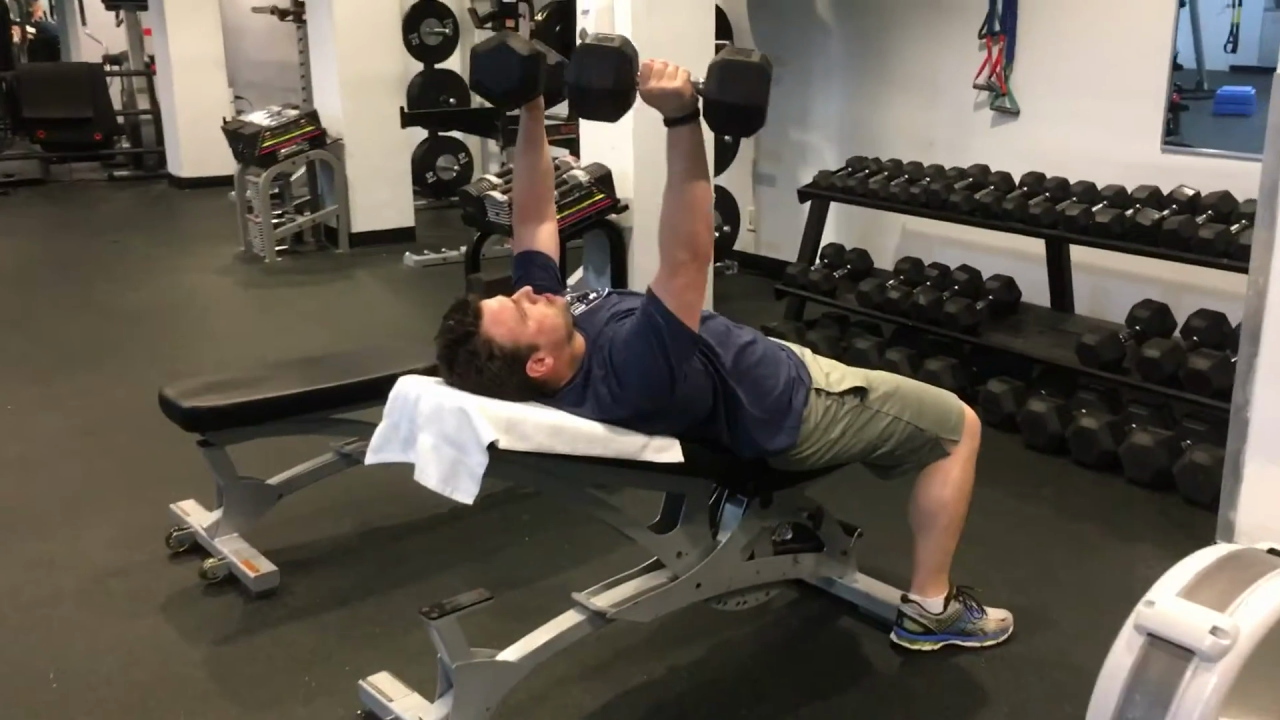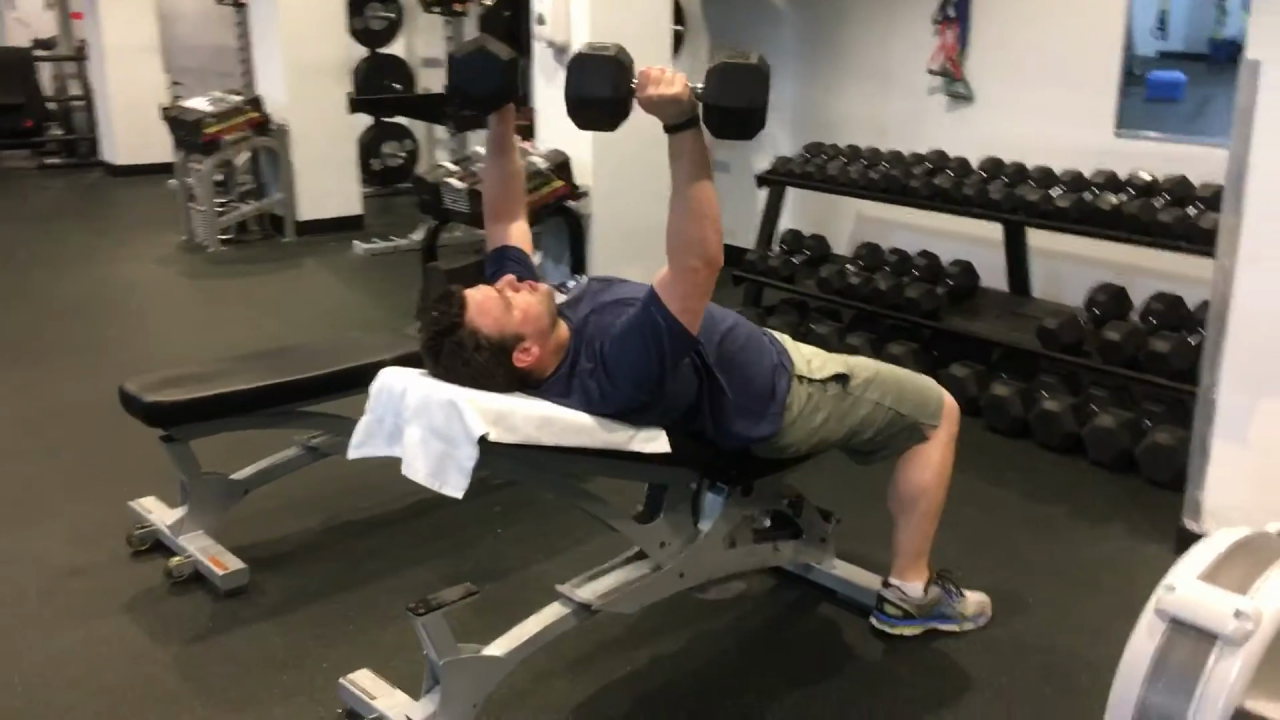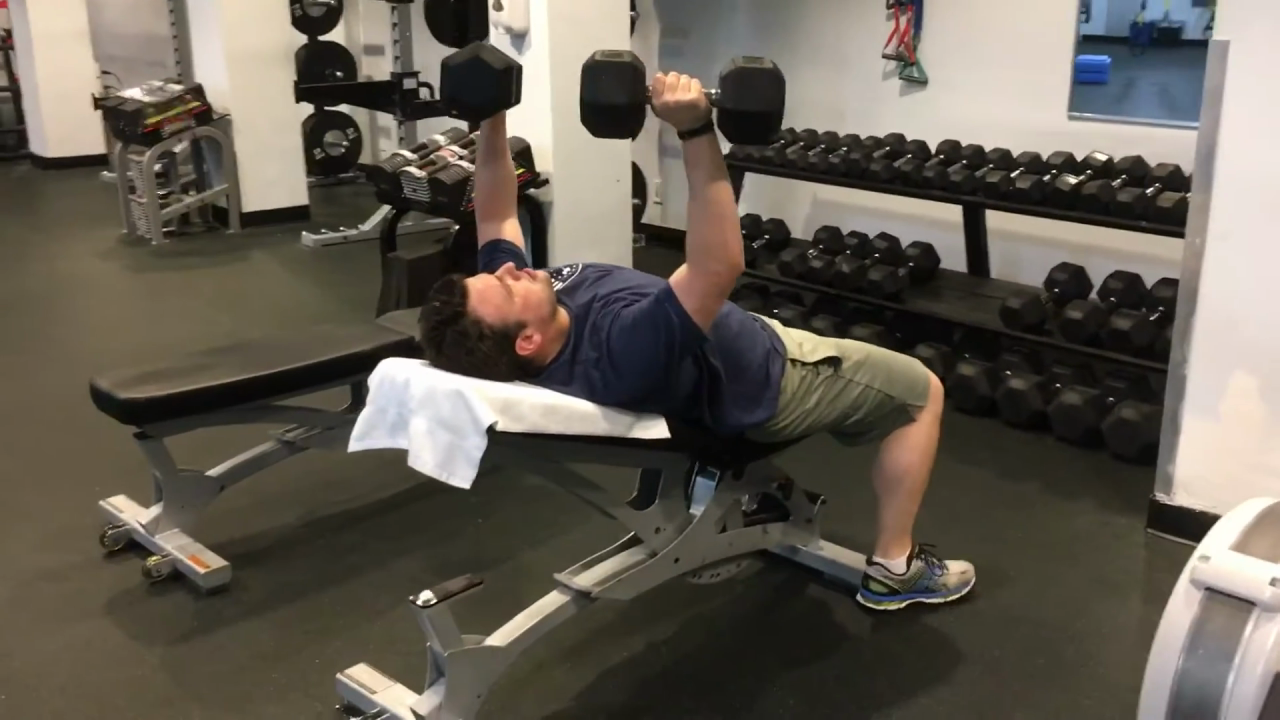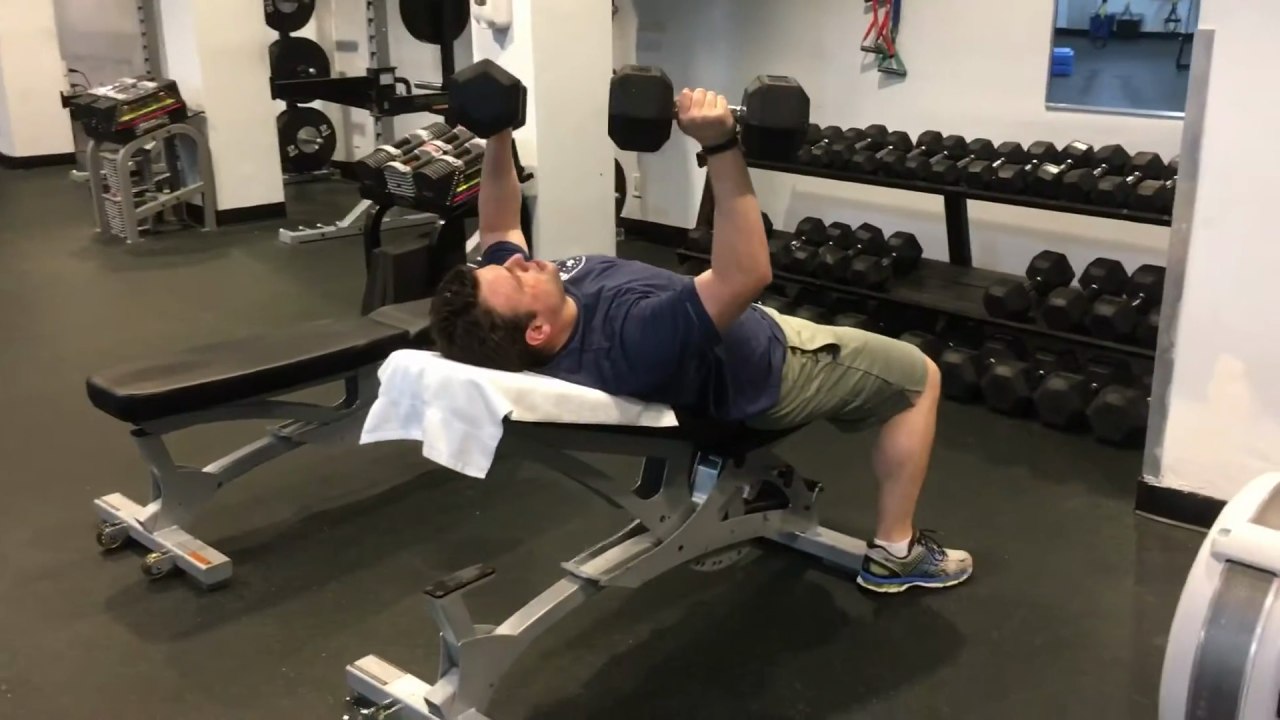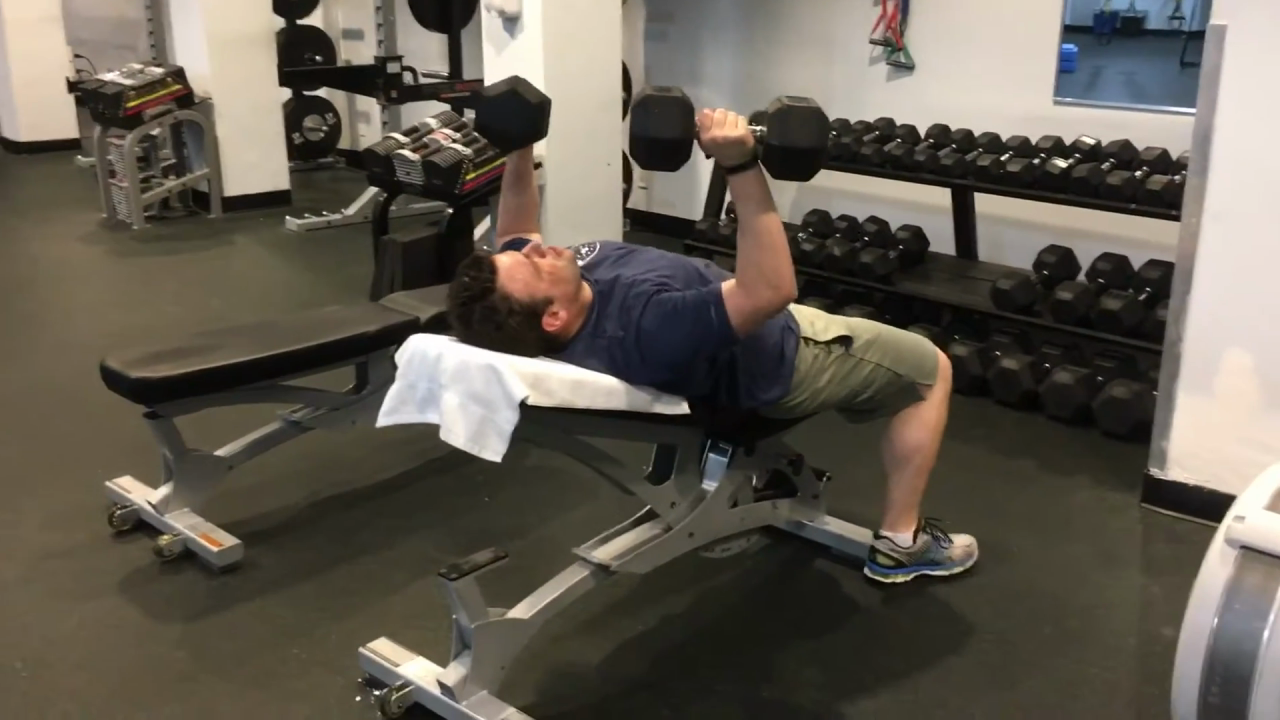
dt=0.4s
person 1, frame 1
left shoulder: (532, 326)
right shoulder: (625, 378)
left elbow: (533, 221)
right elbow: (688, 259)
left wrist: (530, 110)
right wrist: (681, 118)
right hip: (789, 406)
right knee: (959, 425)
right ankle: (930, 608)
person 1, frame 2
left shoulder: (511, 318)
right shoulder: (611, 367)
left elbow: (506, 219)
right elbow: (698, 262)
left wrist: (501, 115)
right wrist: (681, 124)
right hip: (770, 394)
right knee: (937, 411)
right ankle: (910, 592)
person 1, frame 3
left shoulder: (506, 313)
right shoulder: (614, 355)
left elbow: (495, 217)
right elbow: (719, 266)
left wrist: (492, 118)
right wrist: (696, 130)
right hip: (762, 377)
right knee: (921, 391)
right ankle: (894, 568)
person 1, frame 4
left shoulder: (518, 307)
right shoulder: (625, 344)
left elbow: (497, 229)
right elbow: (745, 276)
left wrist: (497, 133)
right wrist: (719, 144)
left hip: (728, 341)
right hip: (764, 365)
right knee: (919, 376)
right ankle: (894, 553)
person 1, frame 5
left shoulder: (535, 298)
right shoulder: (637, 333)
left elbow: (514, 233)
right elbow: (771, 289)
left wrist: (520, 146)
right wrist: (740, 163)
left hip: (738, 334)
right hip: (778, 356)
right knee: (931, 369)
right ankle: (900, 542)
